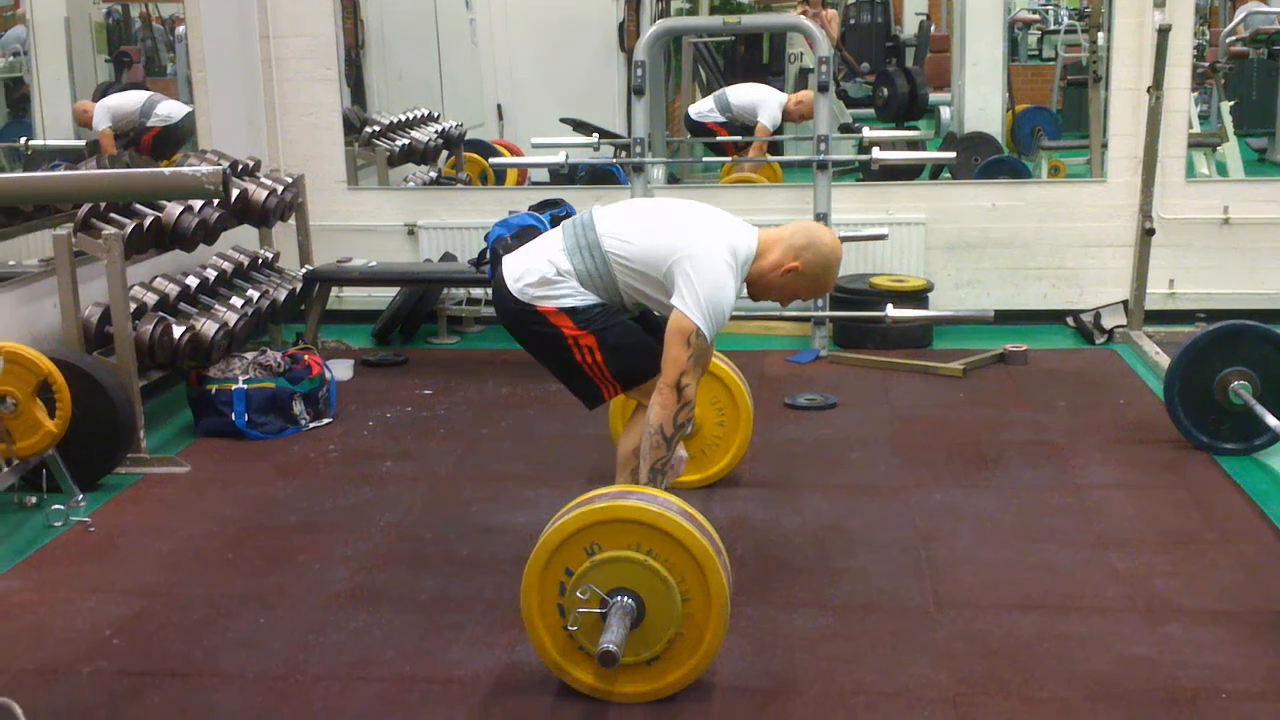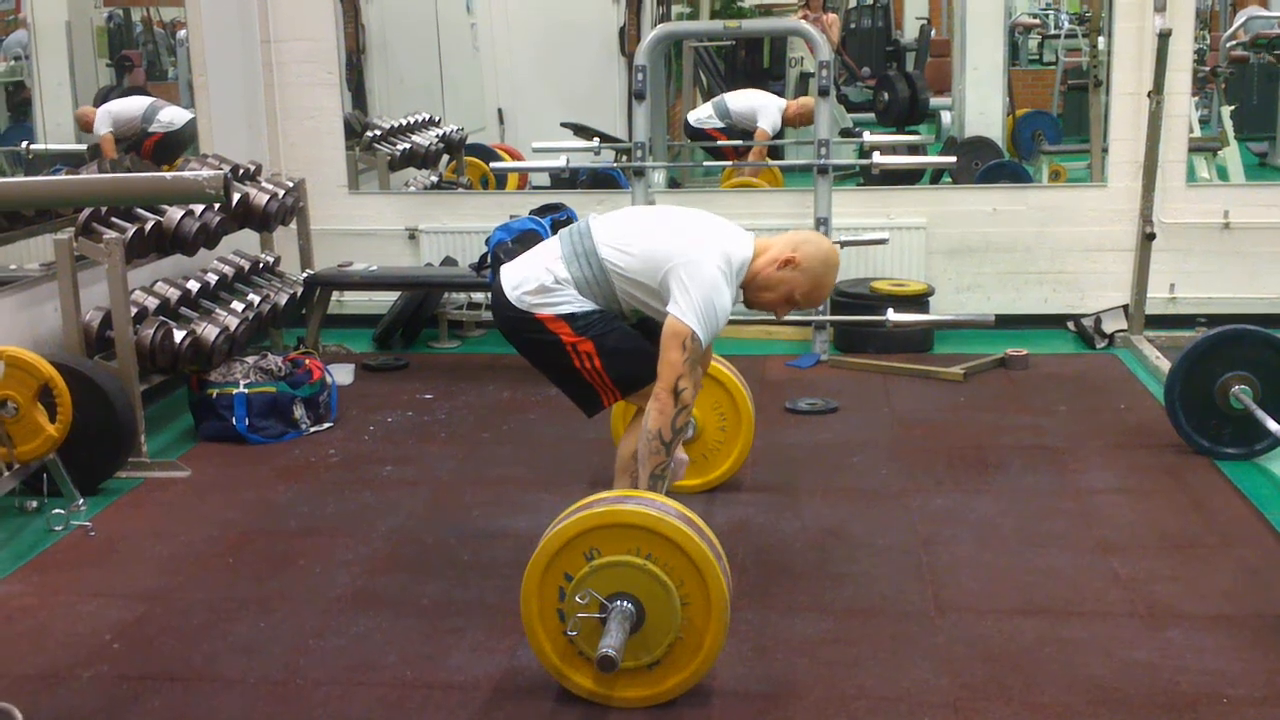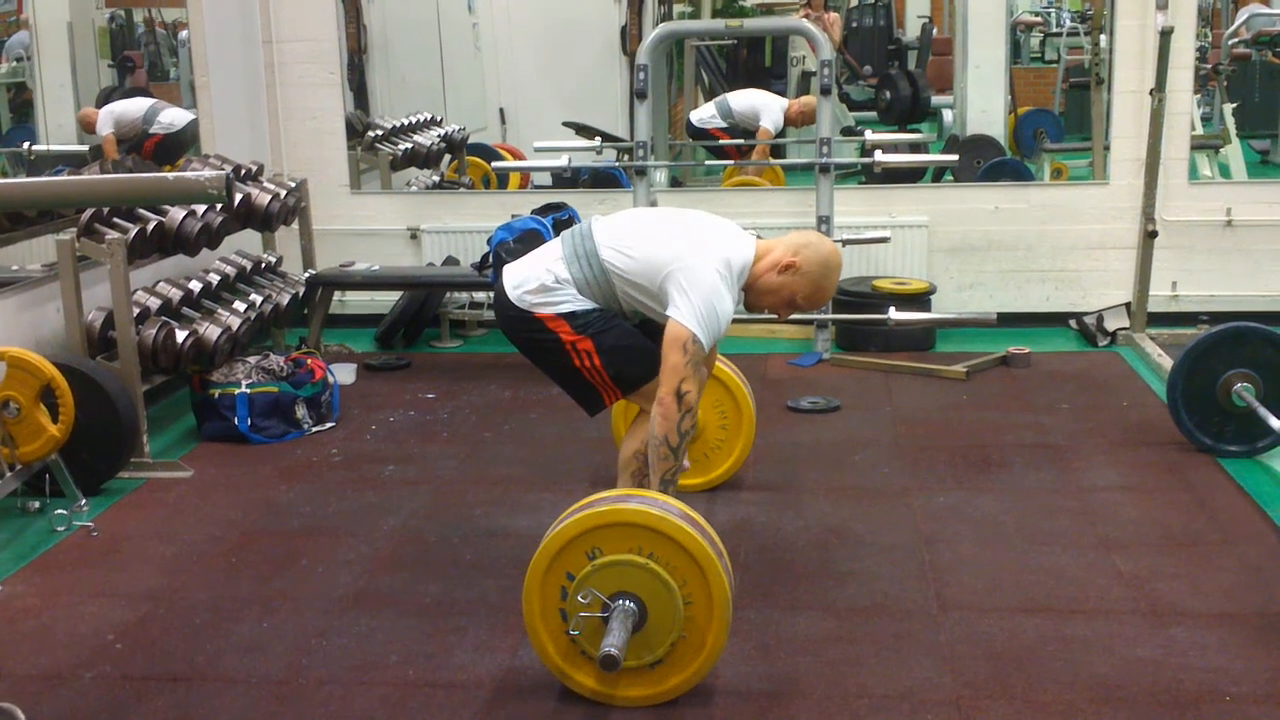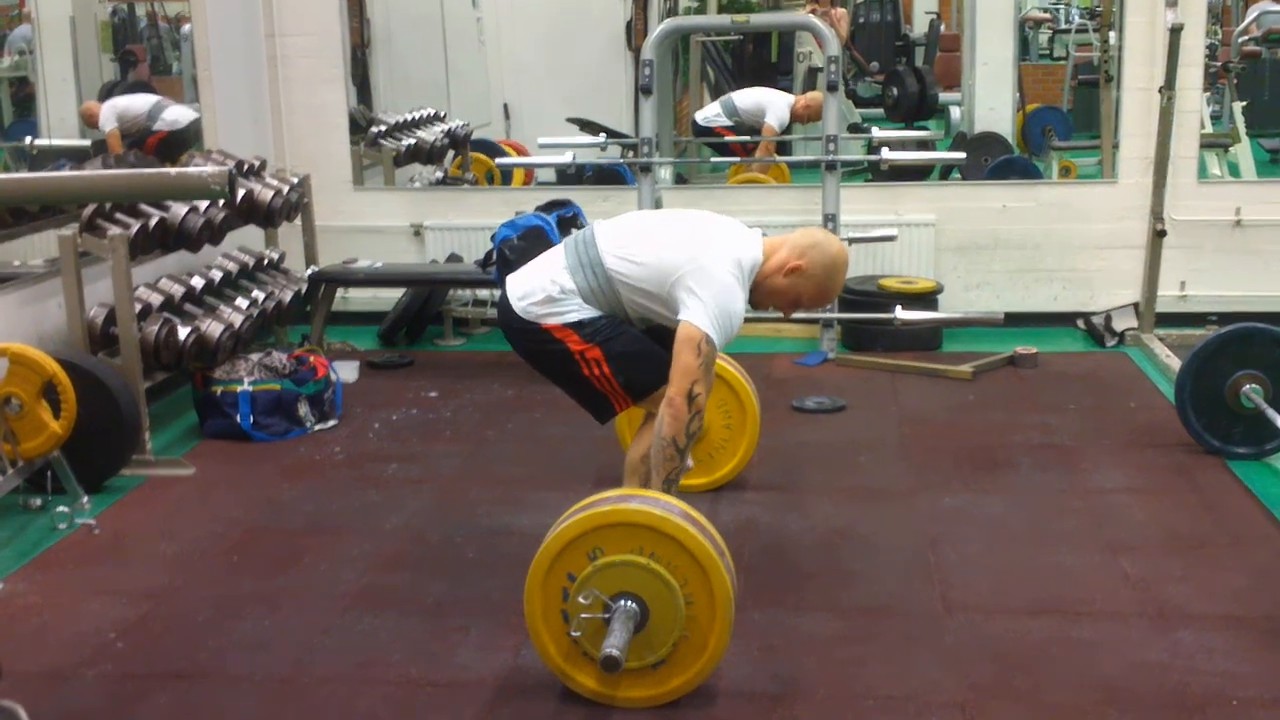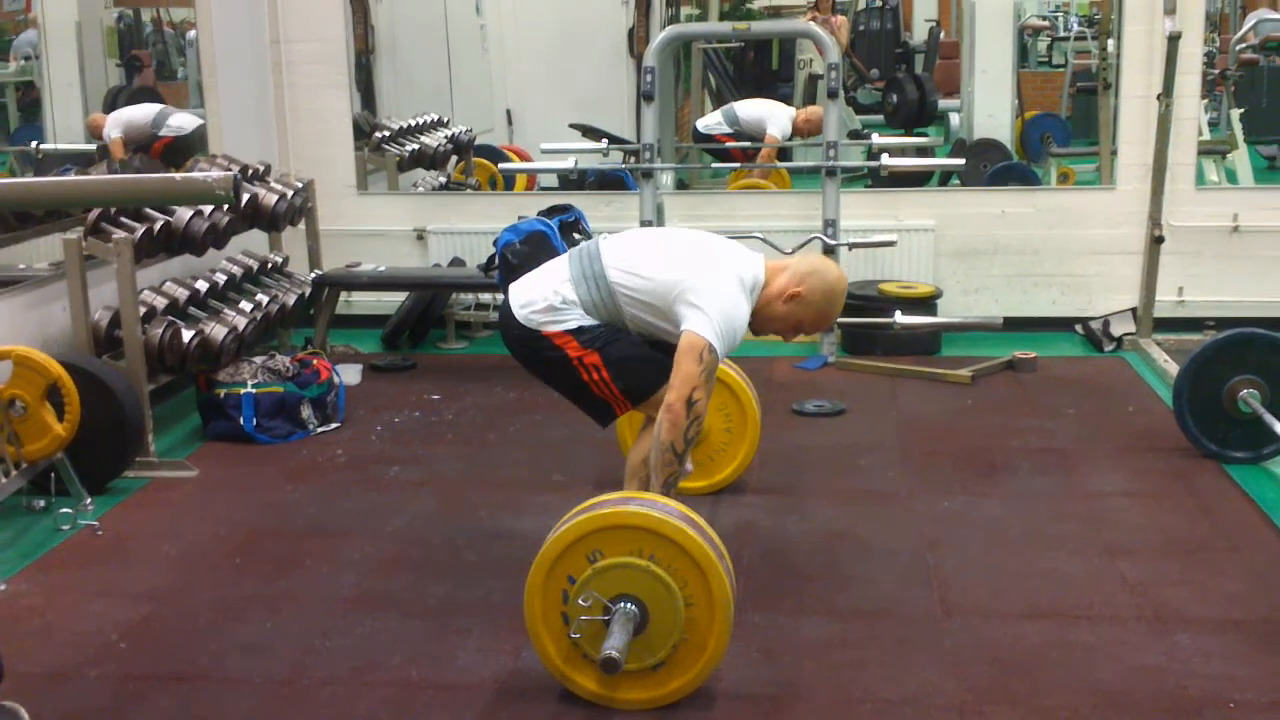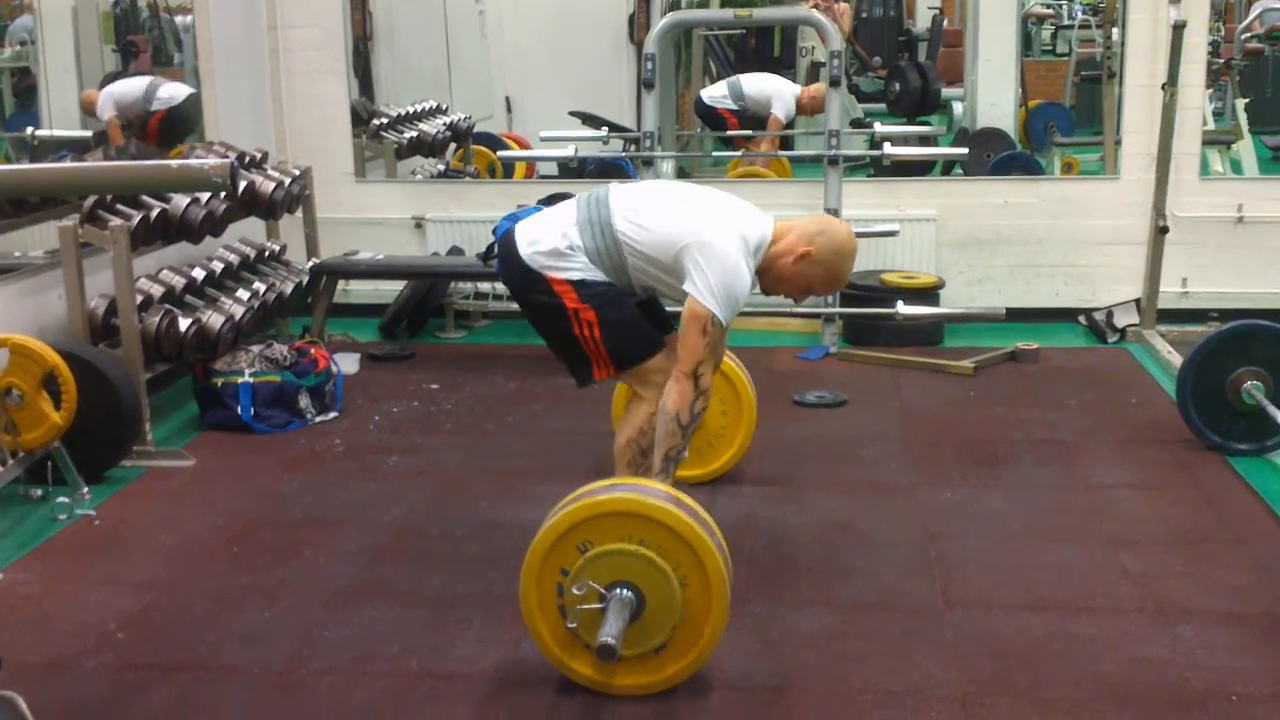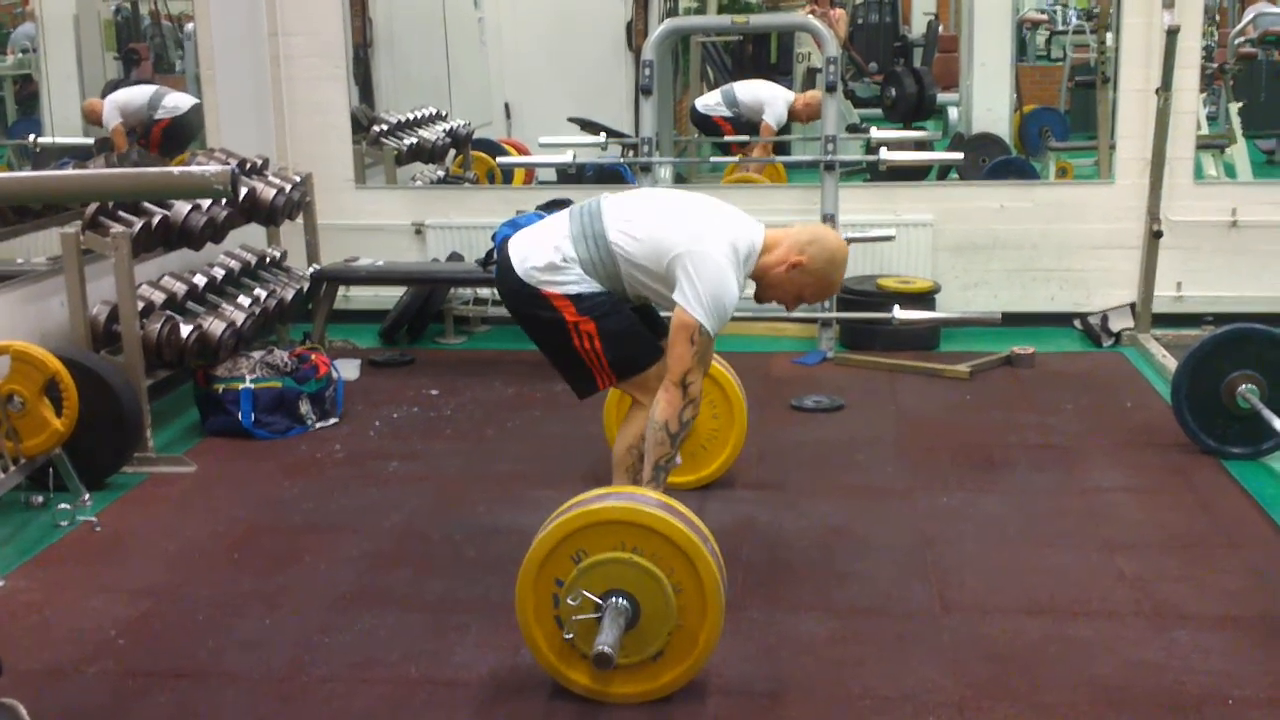
dt=0.4s
person 1, frame 1
left shoulder: (730, 240)
right shoulder: (715, 274)
right elbow: (674, 388)
left wrist: (670, 439)
left hip: (545, 272)
right hip: (538, 290)
left knee: (678, 367)
right knee: (659, 393)
person 1, frame 2
left shoulder: (726, 247)
right shoulder: (711, 279)
right elbow: (669, 394)
left wrist: (669, 441)
left hip: (544, 282)
right hip: (537, 298)
left knee: (684, 375)
right knee: (662, 397)
person 1, frame 3
left shoulder: (731, 250)
right shoulder: (712, 282)
right elbow: (672, 399)
left hip: (552, 281)
right hip: (539, 297)
left knee: (688, 376)
right knee: (677, 394)
person 1, frame 4
left shoulder: (735, 246)
right shoulder: (722, 286)
right elbow: (681, 402)
left hip: (554, 286)
right hip: (544, 308)
left knee: (692, 377)
right knee: (668, 401)
person 1, frame 5
left shoulder: (735, 267)
right shoulder: (726, 303)
right elbow: (680, 408)
left hip: (550, 296)
right hip: (543, 317)
left knee: (686, 387)
right knee: (682, 404)
person 1, frame 6
left shoulder: (746, 231)
right shoulder: (730, 264)
right elbow: (690, 379)
right wrist: (659, 486)
left hip: (557, 241)
right hip: (549, 260)
left knee: (670, 359)
right knee: (656, 384)
person 1, frame 7
left shoulder: (736, 236)
right shoulder: (718, 271)
right elbow: (678, 387)
left hip: (548, 253)
right hip: (542, 273)
left knee: (666, 365)
right knee: (653, 390)
